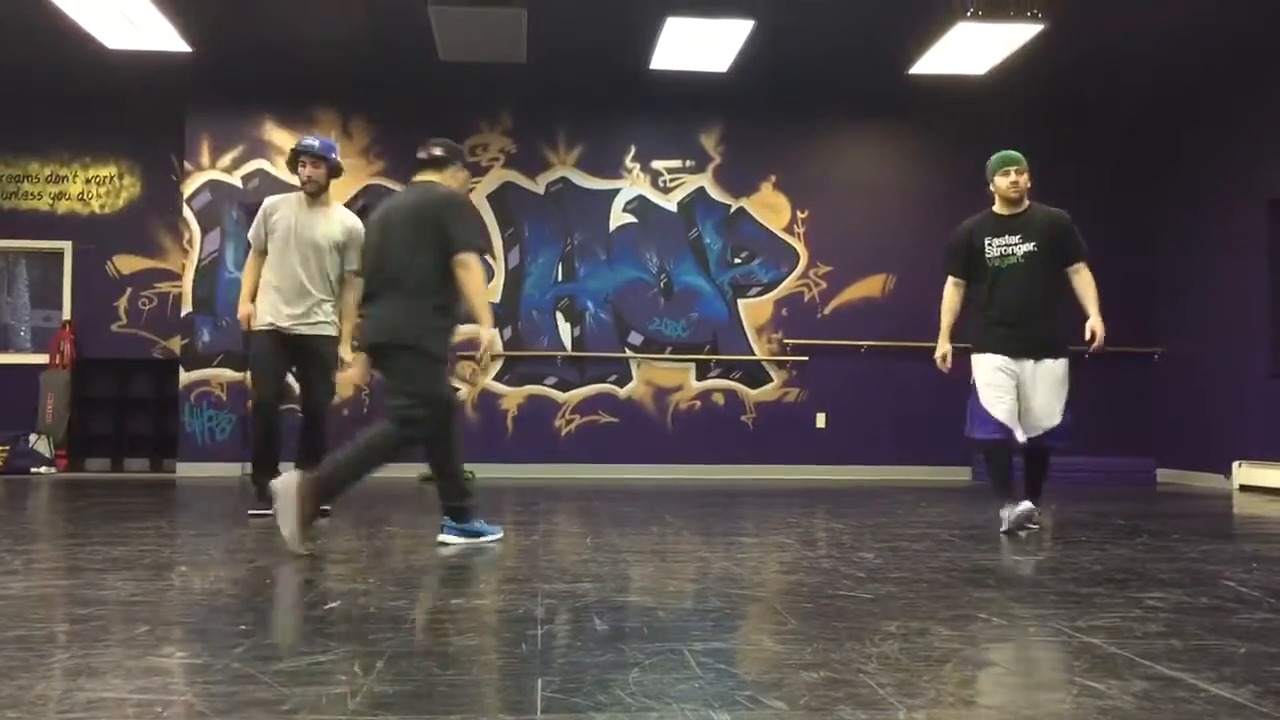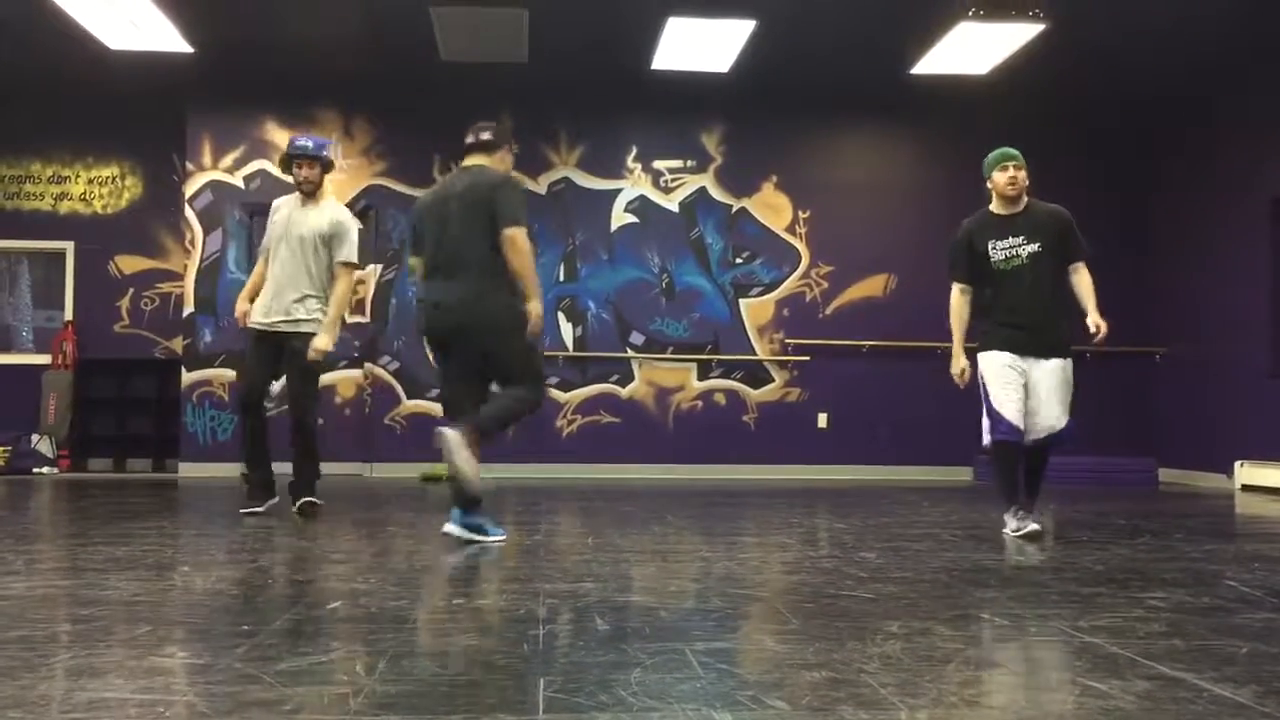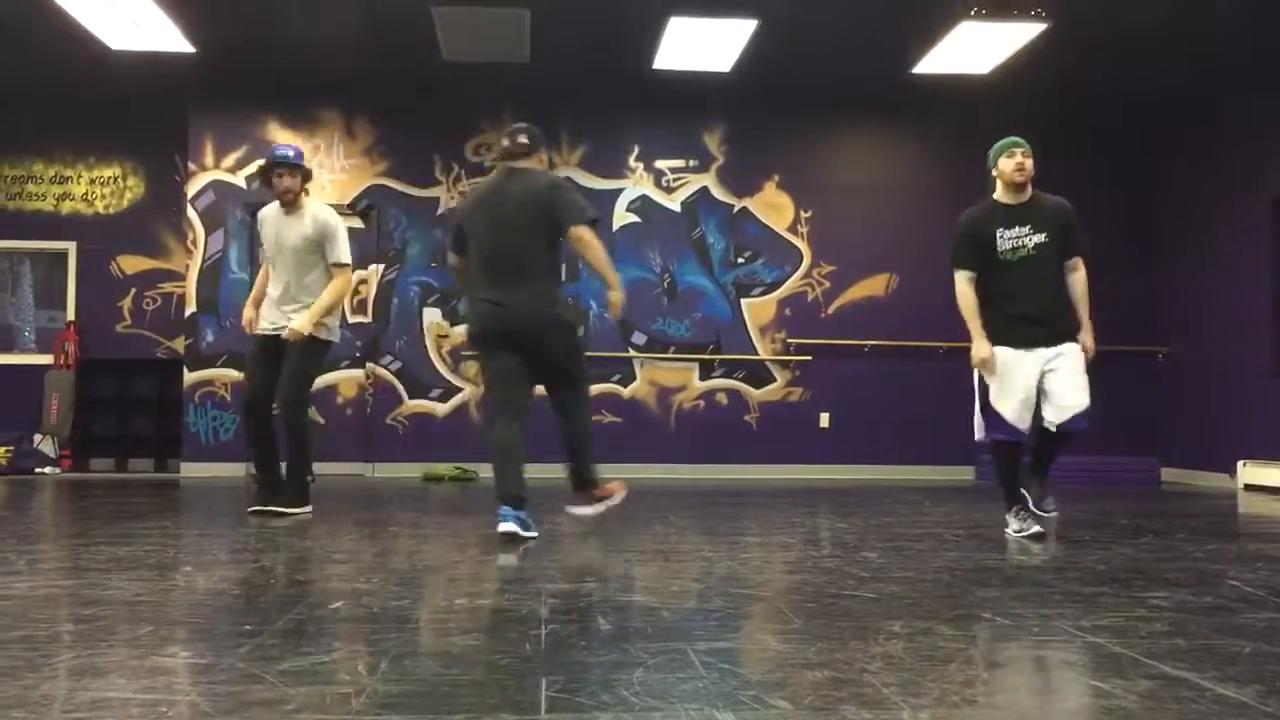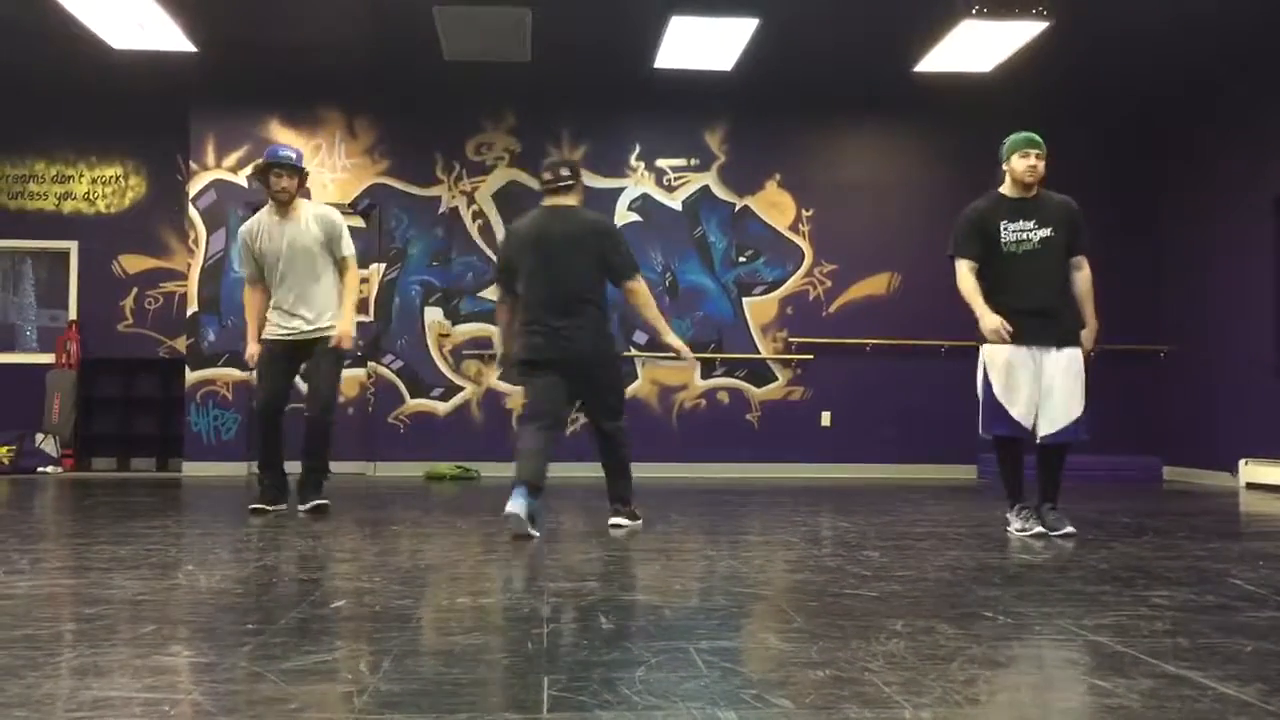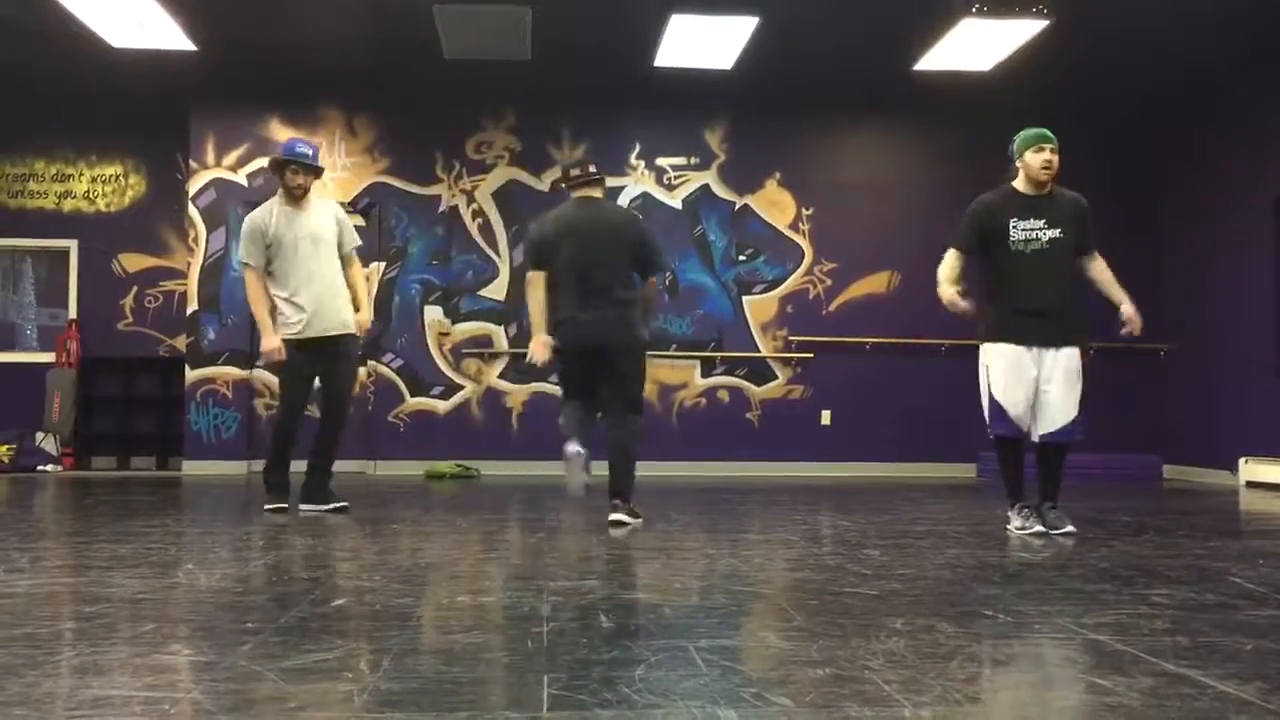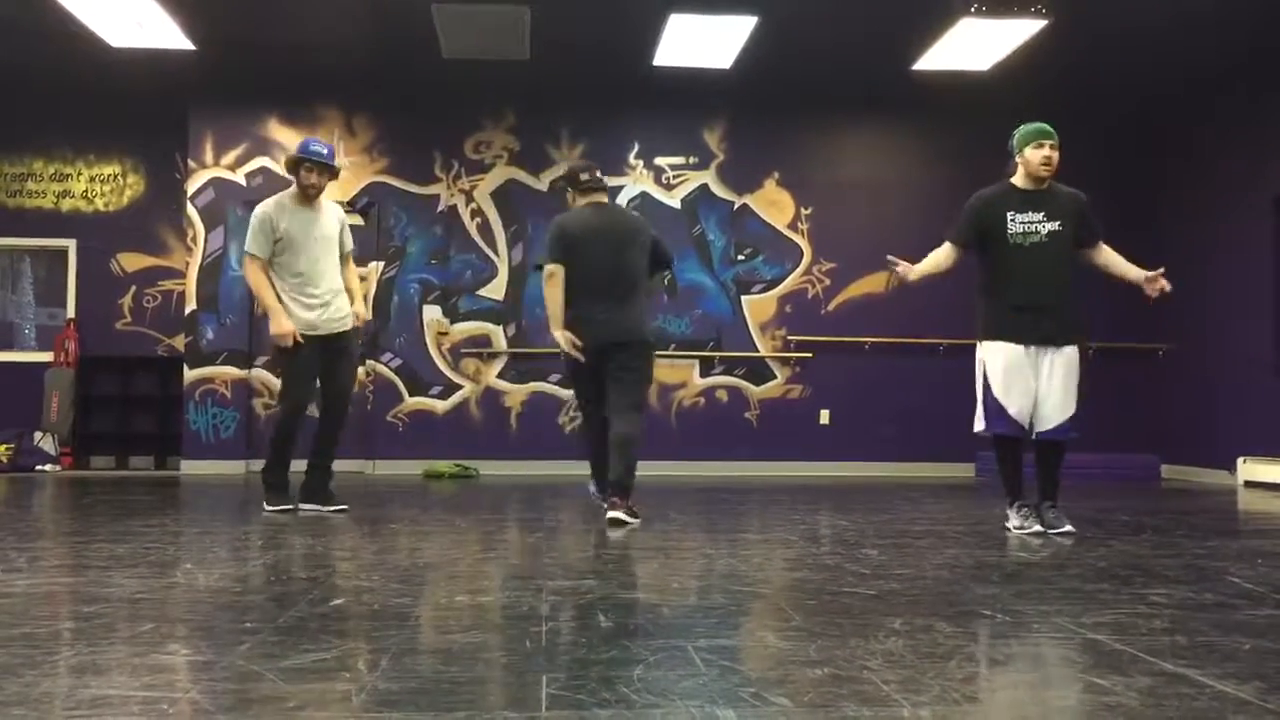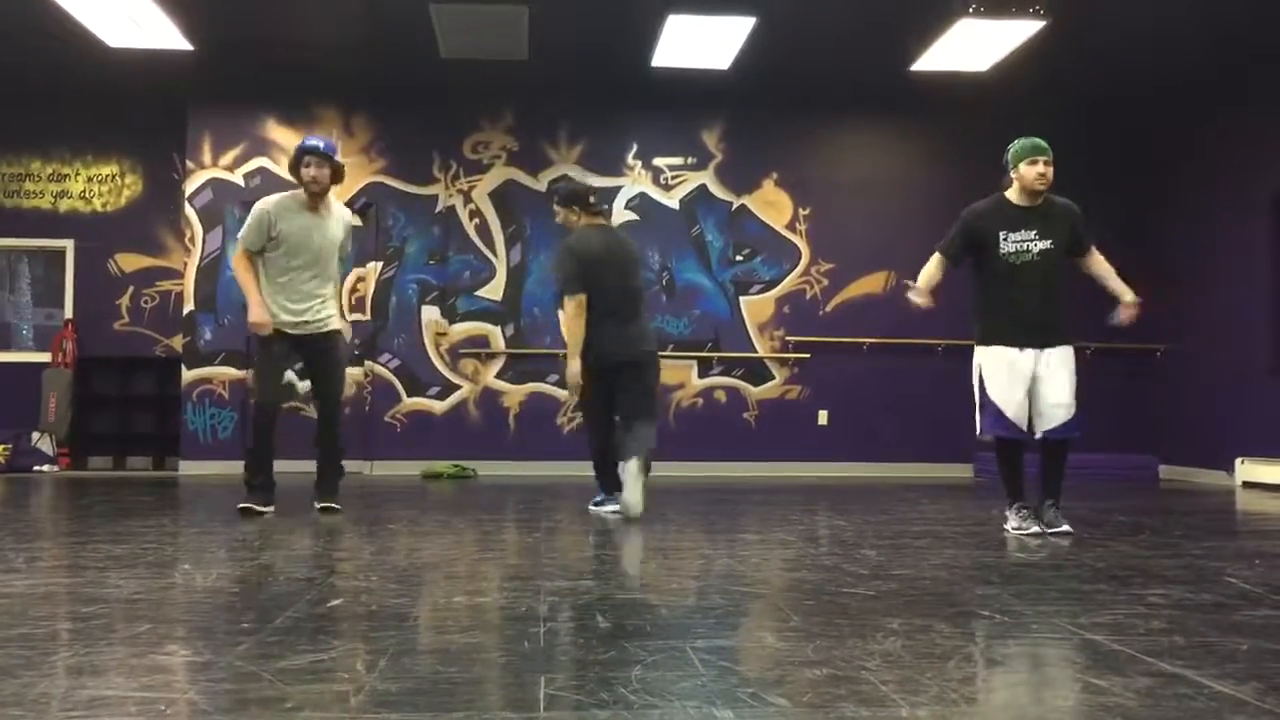
dt=0.2s
person 1, frame 1
left shoulder: (1055, 222)
right shoulder: (972, 230)
left elbow: (1079, 271)
right elbow: (956, 284)
left wrist: (1094, 314)
right wrist: (944, 337)
left hip: (1046, 346)
right hip: (993, 347)
left knee: (1042, 431)
right knee: (994, 427)
left ankle: (1032, 502)
right ankle: (1009, 505)
person 1, frame 2
left shoulder: (1055, 219)
right shoulder: (972, 231)
left elbow: (1077, 269)
right elbow: (961, 291)
left wrist: (1092, 311)
right wrist: (957, 350)
left hip: (1051, 346)
right hip: (1000, 346)
left knee: (1044, 430)
right knee: (1005, 428)
left ankle: (1029, 499)
right ankle: (1015, 510)
person 1, frame 3
left shoulder: (1058, 211)
right shoulder: (975, 220)
left elbow: (1074, 268)
right elbow: (964, 281)
left wrist: (1085, 325)
right wrist: (978, 338)
left hip: (1057, 337)
right hip: (1004, 341)
left knee: (1071, 413)
right knee: (1006, 427)
left ankle: (1038, 477)
right ankle: (1015, 510)
person 1, frame 4
left shoulder: (1064, 210)
right shoulder: (980, 213)
left elbow: (1079, 268)
right elbow: (965, 271)
left wrist: (1089, 322)
right wrist: (983, 313)
left hip: (1061, 337)
right hip: (1008, 338)
left knee: (1061, 427)
right knee: (1009, 425)
left ankle: (1048, 507)
right ankle: (1017, 508)
person 1, frame 5
left shoulder: (1074, 207)
right shoulder: (989, 207)
left elbow: (1091, 260)
right elbow: (957, 254)
left wrist: (1123, 301)
right wrist: (945, 283)
left hip: (1062, 336)
right hip: (1007, 335)
left knee: (1058, 425)
right knee: (1009, 423)
left ankle: (1050, 506)
right ankle: (1017, 507)
person 1, frame 6
left shoulder: (1073, 203)
right shoulder: (988, 203)
left elbow: (1095, 250)
right elbow: (953, 248)
left wrist: (1138, 277)
right wrist: (917, 271)
left hip: (1059, 335)
right hip: (1004, 334)
left knee: (1055, 423)
right knee: (1007, 421)
left ankle: (1049, 505)
right ankle: (1016, 506)
person 1, frame 7
left shoulder: (1065, 214)
right shoulder: (981, 216)
left elbow: (1087, 256)
right elbow: (941, 259)
left wrist: (1122, 291)
right wrist: (922, 288)
left hip: (1052, 342)
right hip: (999, 341)
left knee: (1059, 420)
right knee: (1008, 424)
left ankle: (1049, 505)
right ankle: (1016, 507)
person 2, frame 1
left shoulder: (384, 211)
right shoulder: (452, 202)
left elbow: (367, 280)
right elbow: (466, 262)
left wrist: (360, 350)
right wrist: (486, 324)
left hip: (381, 330)
right hip: (419, 332)
left knee: (440, 421)
right knee: (401, 427)
left ankle: (460, 519)
right ankle: (307, 489)
person 2, frame 2
left shoulder: (432, 197)
right shoulder: (501, 183)
left elbow: (421, 260)
right elbow: (514, 238)
right wrist: (533, 297)
left hip: (437, 313)
right hip: (488, 310)
left knee: (464, 407)
right knee: (528, 387)
left ankle: (466, 512)
right ankle: (468, 435)
person 2, frame 3
left shoulder: (473, 198)
right shoulder: (552, 188)
left elbow: (457, 260)
right elbow: (581, 234)
right wrist: (614, 283)
left hip: (488, 318)
right hip: (542, 315)
left knee: (504, 412)
right knee: (571, 398)
left ankle: (511, 509)
right ankle: (586, 489)
person 2, frame 4
left shoulder: (517, 232)
right shoulder: (599, 228)
left elbow: (506, 297)
right elbow: (632, 285)
left wrist: (507, 343)
right wrist: (665, 333)
left hip: (538, 348)
right hip: (591, 346)
left knee: (537, 425)
right knee: (609, 425)
left ankle: (523, 495)
right ankle: (621, 506)
person 2, frame 5
left shoulder: (547, 224)
right shoulder: (630, 222)
left elbow: (535, 281)
right elbow: (650, 281)
left wrist: (538, 333)
right wrist: (643, 320)
left hip: (570, 334)
right hip: (620, 333)
left knee: (577, 402)
right knee: (622, 415)
left ankle: (573, 444)
right ankle: (621, 501)
person 2, frame 6
left shoulder: (564, 225)
right shoulder: (638, 226)
left elbow: (553, 275)
right elbow: (660, 270)
left wrist: (557, 327)
left hip: (585, 334)
right hip: (631, 332)
left knee: (593, 410)
right knee: (626, 413)
left ankle: (603, 486)
right ankle: (619, 497)
person 2, frame 7
left shoulder: (574, 247)
right shoulder: (626, 245)
left elbow: (576, 304)
left wrist: (573, 358)
left hip: (595, 352)
right hip: (637, 347)
left knee: (599, 423)
right knee: (640, 420)
left ankle: (607, 492)
right ankle: (633, 465)
person 3, frame 1
left shoulder: (349, 225)
right shoulder: (274, 207)
left elbow: (351, 286)
right elbow: (256, 255)
left wrist: (346, 342)
right wrist: (246, 300)
left hip: (319, 329)
right hip: (270, 325)
left knee: (317, 410)
right knee: (265, 403)
right ankle: (266, 489)
person 3, frame 2
left shoulder: (339, 218)
right shoulder: (279, 207)
left elbow: (343, 280)
left wrist: (328, 332)
right wrist: (245, 298)
left hip: (307, 328)
right hip: (262, 323)
left knee: (302, 410)
right knee: (248, 400)
left ankle: (304, 490)
right ankle: (259, 488)
person 3, frame 3
left shoulder: (325, 220)
right shoulder: (266, 217)
left elbow: (342, 278)
left wrist: (310, 319)
right wrist: (251, 304)
left hip: (312, 330)
right hip: (270, 328)
left knee: (291, 405)
right knee: (254, 403)
left ankle: (296, 493)
right ankle: (269, 487)
person 3, frame 4
left shoulder: (326, 217)
right shoulder: (251, 230)
left elbow: (350, 269)
right elbow: (255, 287)
left wrist: (346, 318)
right wrist: (253, 338)
left hip: (326, 331)
right hip: (279, 333)
left knee: (320, 407)
right knee: (266, 407)
left ankle: (312, 488)
right ankle: (272, 487)
person 3, frame 5
left shoulder: (332, 212)
right shoulder: (258, 220)
left elbow: (351, 262)
right elbow: (254, 279)
left wrist: (363, 306)
right wrist: (267, 332)
left hip: (341, 329)
right hip: (294, 333)
left knee: (337, 409)
right knee: (291, 410)
left ankle: (316, 488)
right ankle: (276, 487)
person 3, frame 6
left shoulder: (336, 213)
right shoulder: (269, 212)
right elbow: (254, 268)
left wrist: (358, 300)
right wrist: (276, 315)
left hip: (341, 327)
right hip: (298, 329)
left knee: (337, 408)
right knee: (294, 407)
left ankle: (316, 488)
right ankle: (275, 486)
person 3, frame 7
left shoulder: (342, 217)
right shoulder: (270, 209)
right elbow: (242, 256)
left wrist: (339, 313)
right wrist: (255, 304)
left hip: (325, 327)
right hip: (277, 326)
left knee: (331, 406)
right knee: (266, 404)
left ankle: (328, 487)
right ankle: (258, 490)
